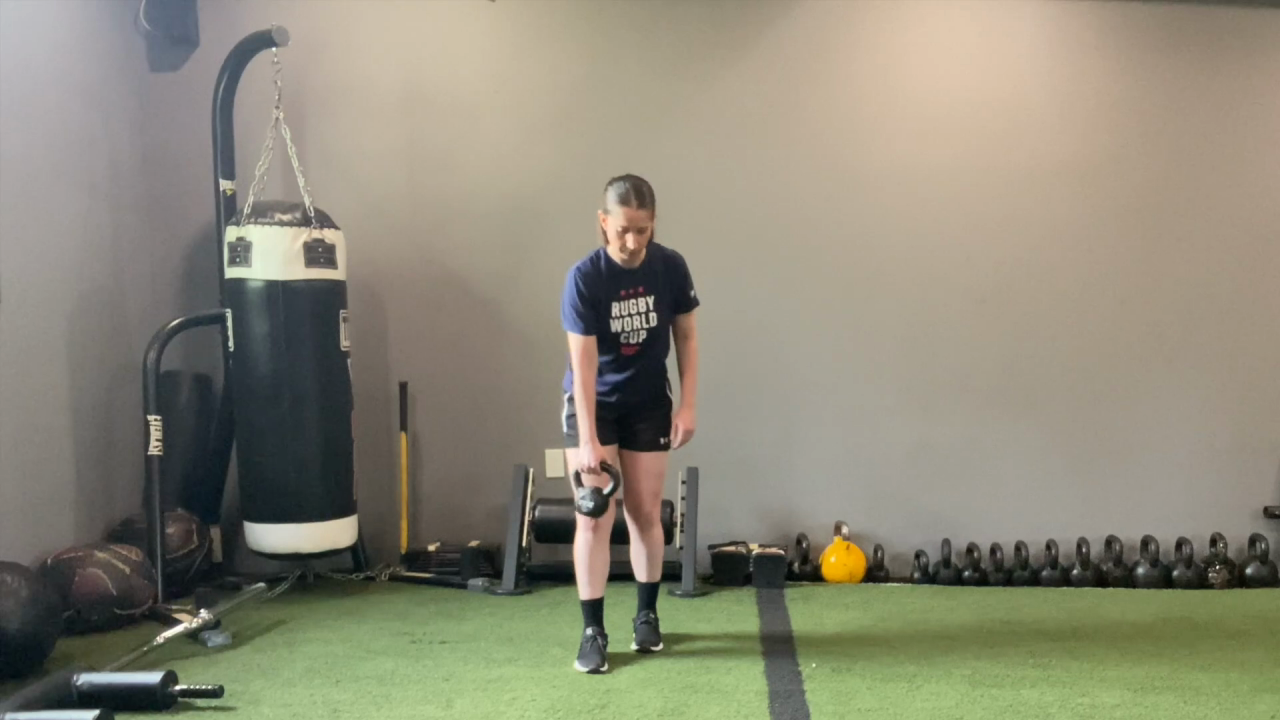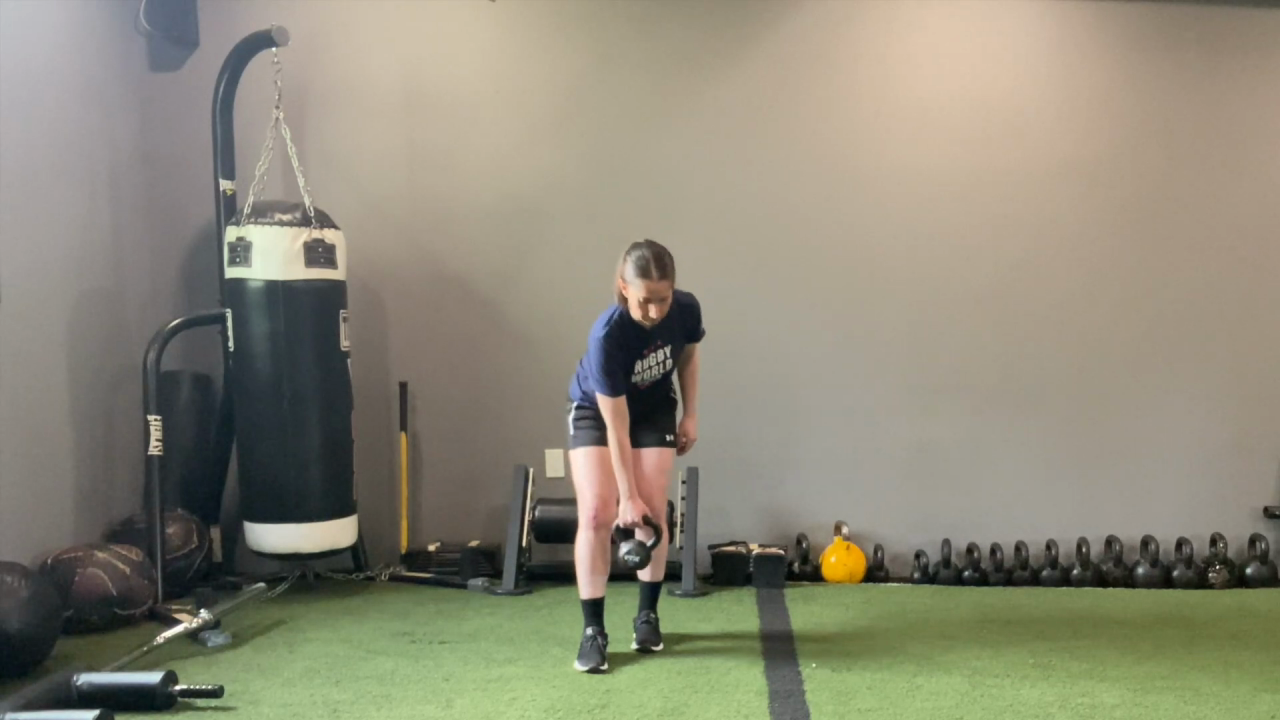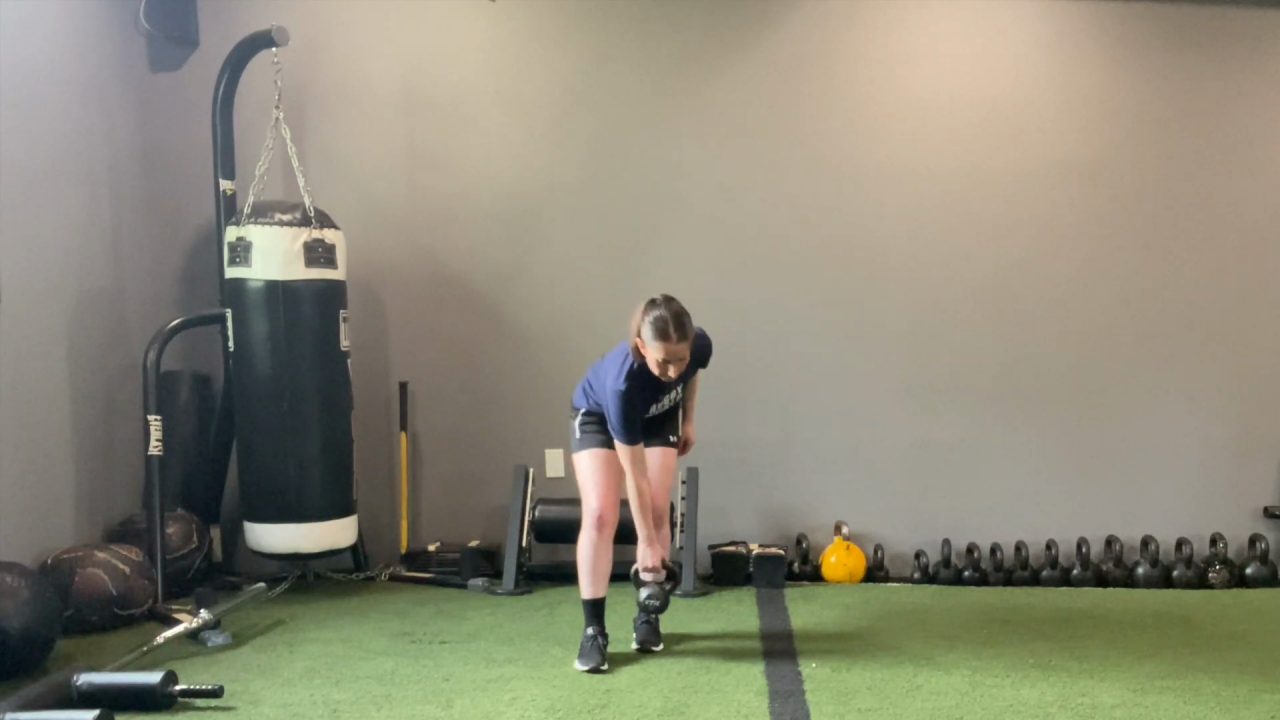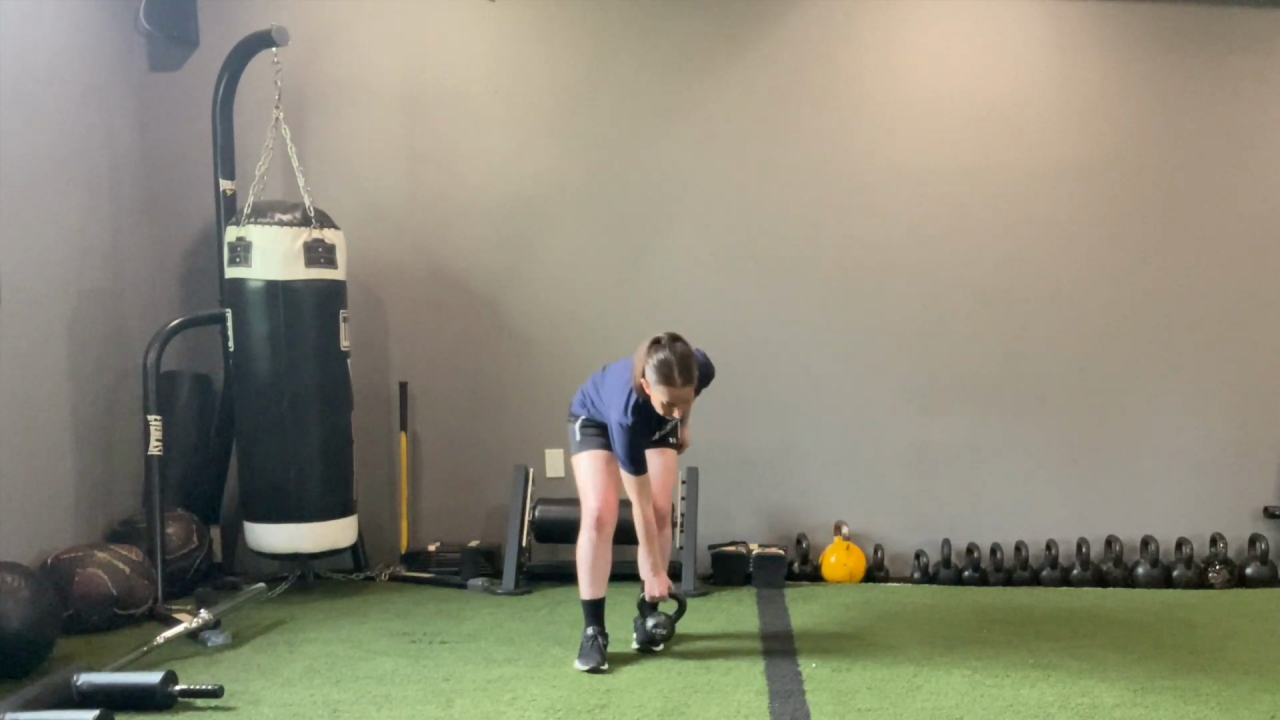
dt=0.7s
person 1, frame 1
left shoulder: (671, 267)
right shoulder: (585, 277)
left elbow: (686, 337)
right elbow: (583, 364)
left wrist: (687, 405)
right wrist: (587, 441)
left hip: (649, 403)
right hip: (593, 404)
left knee: (645, 513)
right knee: (594, 516)
left ankle: (647, 615)
right ankle: (593, 631)
person 1, frame 2
left shoulder: (686, 308)
right shoulder: (607, 335)
right elbow: (616, 428)
left wrist: (690, 415)
right wrist: (627, 496)
left hip: (655, 409)
right hip: (594, 410)
left knee: (654, 510)
right knee: (597, 513)
left ankle: (647, 615)
right ankle: (593, 630)
person 1, frame 3
left shoulder: (700, 345)
right shoulder: (623, 382)
right elbow: (635, 476)
left wrist: (688, 421)
right wrist: (646, 543)
left hip: (657, 419)
right hip: (597, 416)
left knee: (658, 509)
right knee: (599, 513)
left ankle: (648, 617)
right ankle: (593, 631)
person 1, frame 4
left shoulder: (701, 369)
right shoulder: (628, 411)
right elbow: (640, 505)
left wrist: (683, 425)
right wrist: (655, 572)
left hip: (655, 427)
right hip: (594, 421)
left knee: (662, 510)
right knee: (599, 513)
right ankle: (593, 631)
